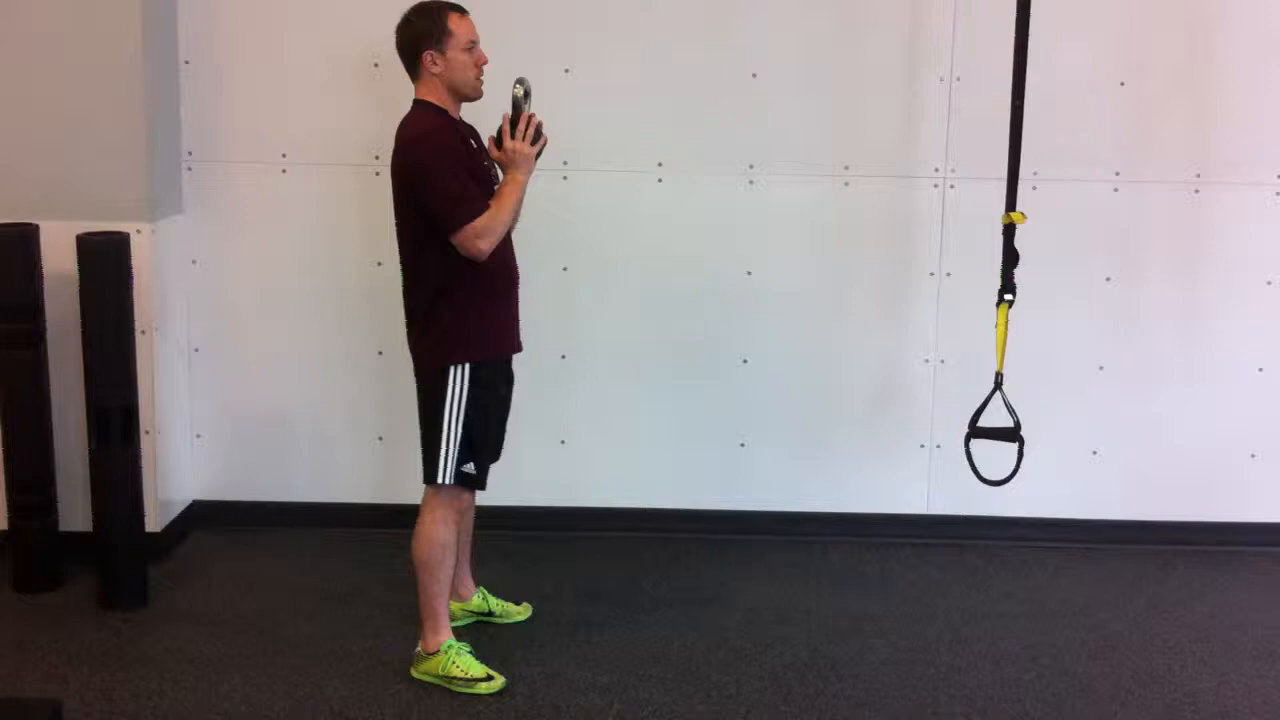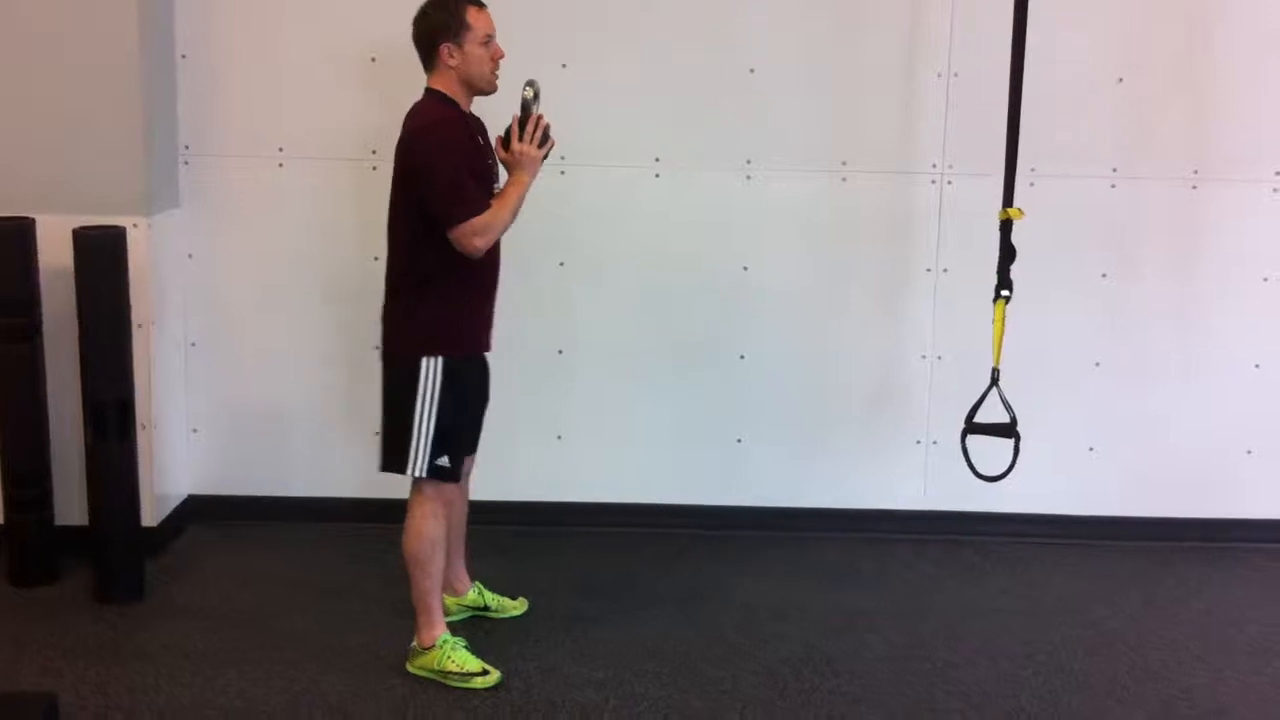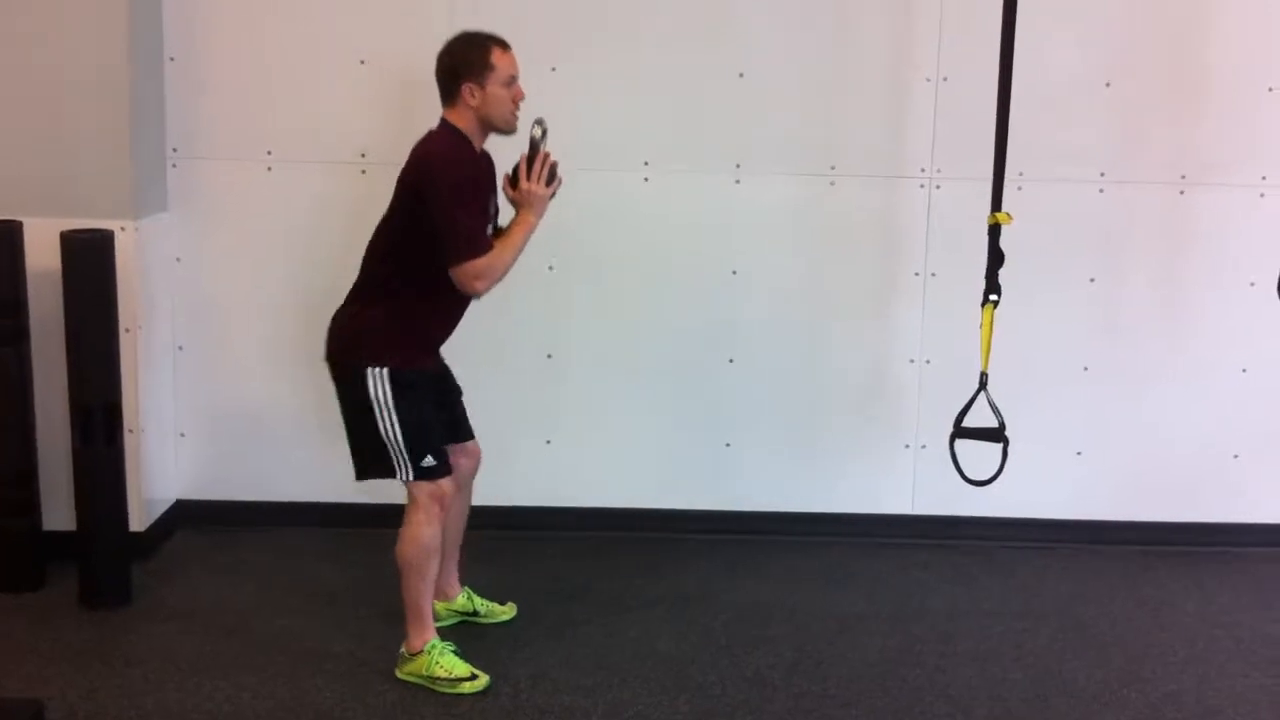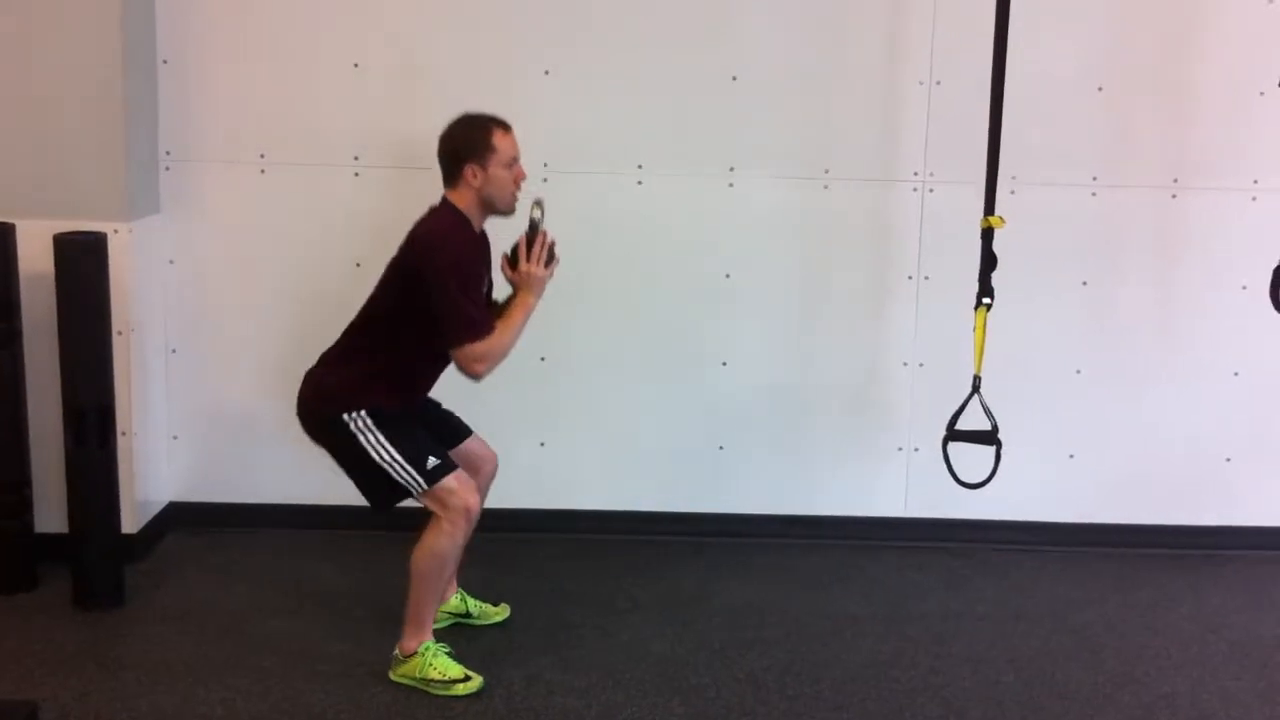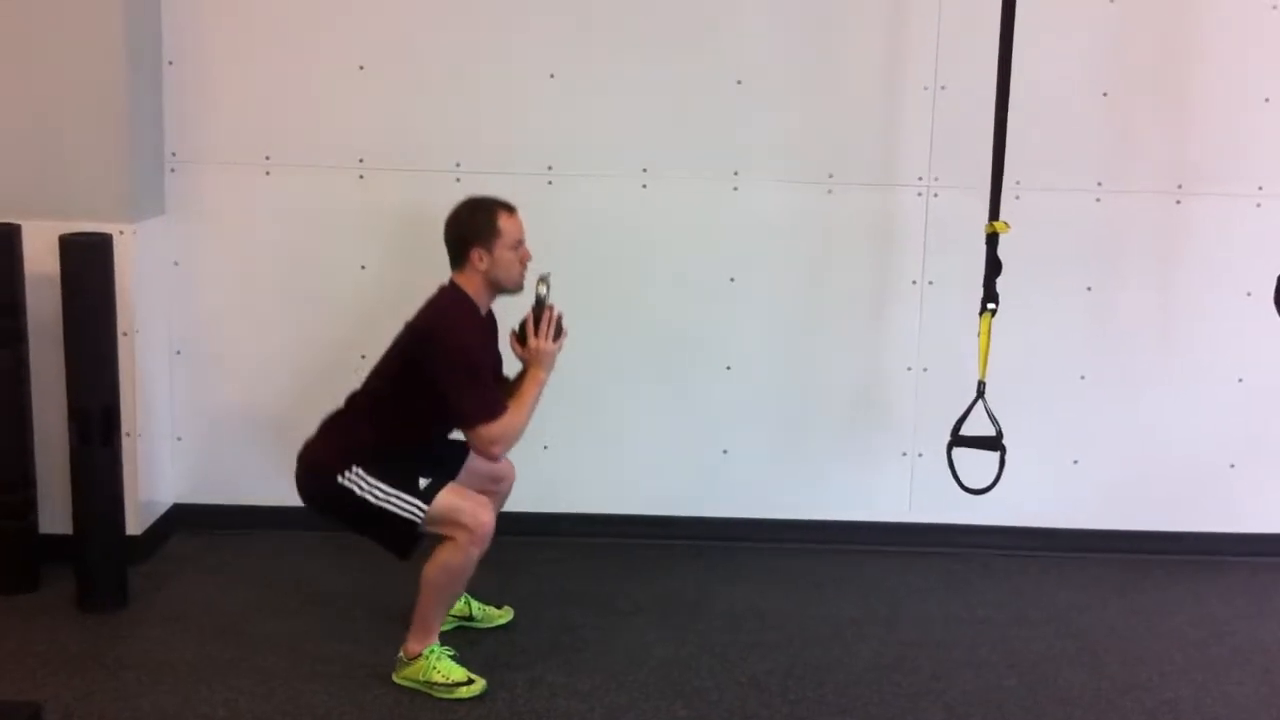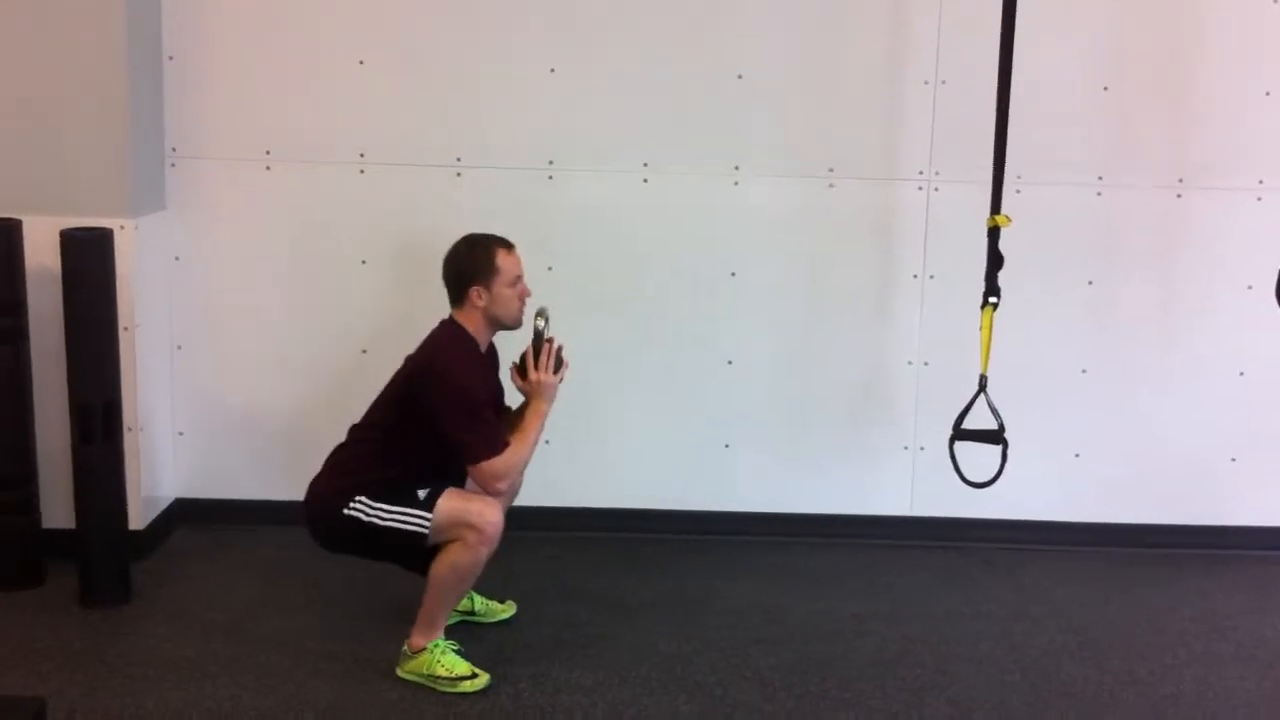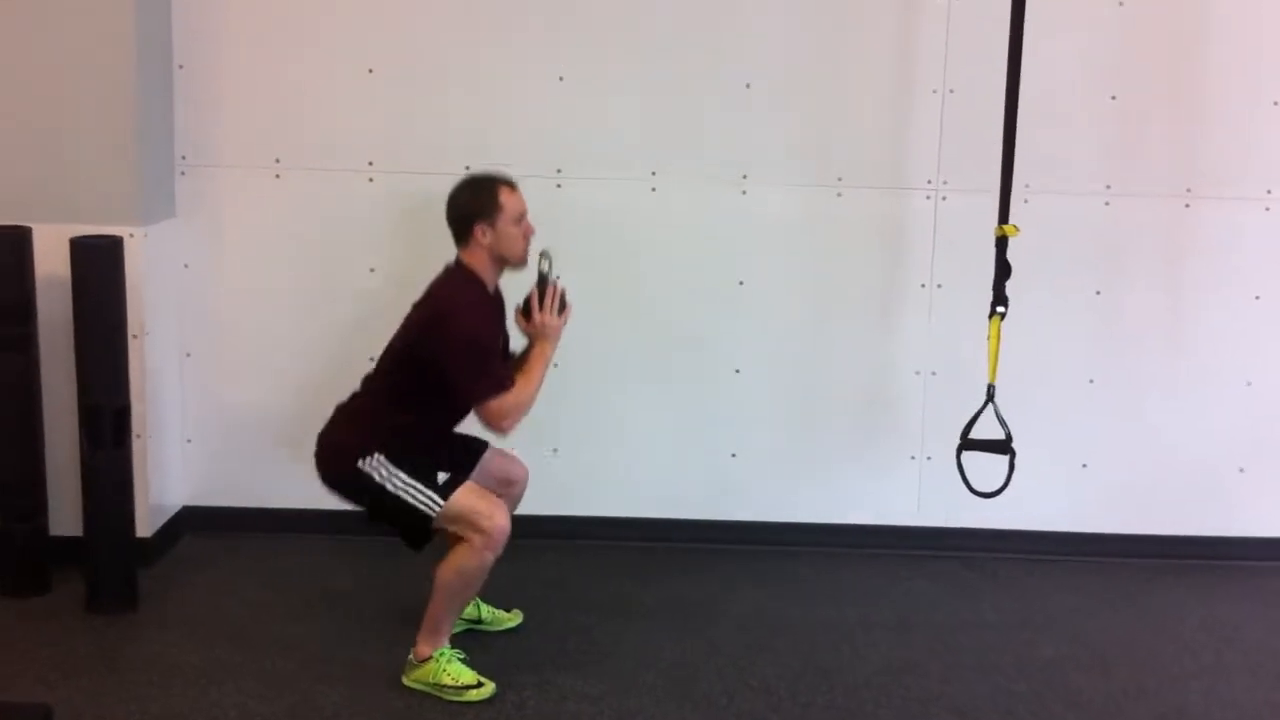
dt=0.4s
person 1, frame 1
left shoulder: (450, 131)
right shoulder: (427, 138)
right elbow: (477, 238)
left wrist: (507, 167)
right wrist: (519, 172)
left hip: (480, 338)
right hip: (456, 345)
left knee: (466, 481)
right knee: (447, 489)
left ankle: (463, 594)
right ankle: (435, 647)
person 1, frame 2
left shoulder: (460, 123)
right shoulder: (435, 128)
left elbow: (477, 223)
right elbow: (474, 236)
left wrist: (514, 168)
right wrist: (524, 172)
left hip: (457, 334)
right hip: (430, 339)
left knee: (456, 469)
right knee: (434, 484)
left ankle: (458, 590)
right ankle: (430, 642)
person 1, frame 3
left shoulder: (471, 158)
right shoulder: (444, 161)
left elbow: (480, 258)
right elbow: (476, 278)
left wrist: (522, 208)
right wrist: (531, 214)
left hip: (412, 348)
right hip: (375, 352)
left knee: (463, 462)
right knee: (433, 491)
left ankle: (449, 594)
right ankle: (419, 648)
person 1, frame 4
left shoulder: (466, 235)
right shoulder: (445, 243)
left elbow: (483, 330)
right elbow: (478, 360)
left wrist: (520, 288)
right wrist: (529, 293)
left hip: (388, 390)
right hip: (346, 402)
left knee: (481, 464)
right knee: (459, 501)
left ankle: (443, 596)
right ankle: (413, 650)
person 1, frame 5
left shoulder: (472, 315)
right shoulder: (452, 328)
left elbow: (494, 414)
right elbow: (494, 442)
left wrist: (528, 366)
right wrist: (540, 369)
left hip: (385, 448)
right hip: (340, 469)
left knee: (498, 478)
right knee: (474, 520)
left ankle: (447, 599)
right ankle: (417, 654)
person 1, frame 6
left shoulder: (472, 347)
right shoulder: (451, 366)
left elbow: (497, 443)
right elbow: (496, 478)
left wrist: (530, 399)
right wrist: (542, 402)
left hip: (387, 477)
right hip: (345, 503)
left knee: (508, 479)
right knee: (484, 519)
left ankle: (450, 594)
right ankle: (421, 648)
person 1, frame 7
left shoulder: (479, 290)
right shoulder: (460, 307)
left elbow: (497, 382)
right elbow: (502, 414)
left wrist: (532, 341)
right wrist: (546, 344)
left hip: (407, 434)
right hip: (362, 450)
left knee: (511, 477)
right knee: (487, 522)
left ankle: (457, 602)
right ankle: (426, 657)
